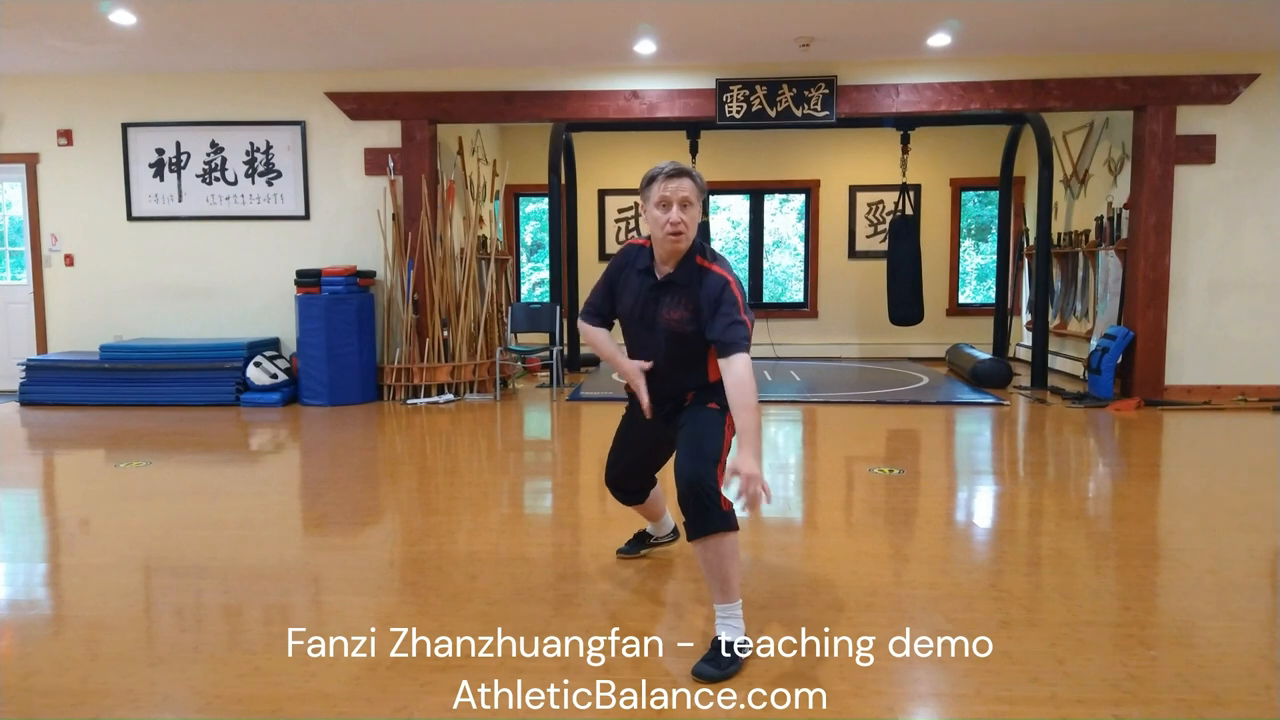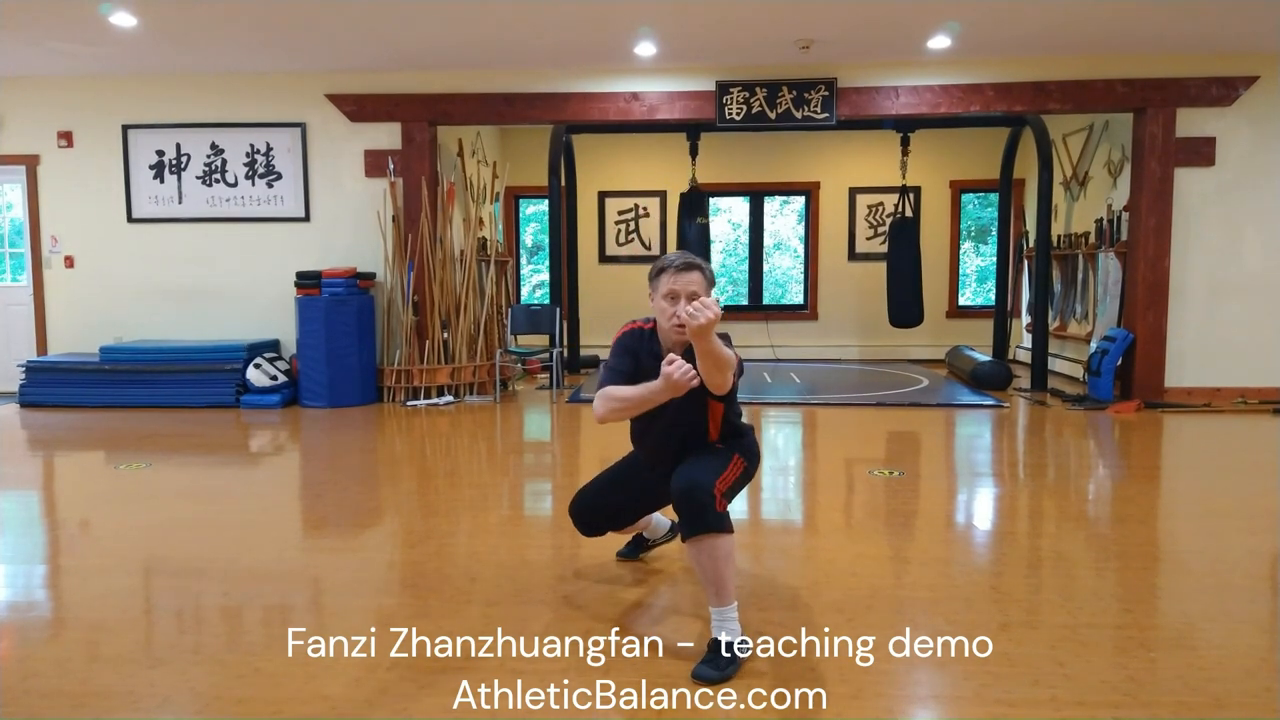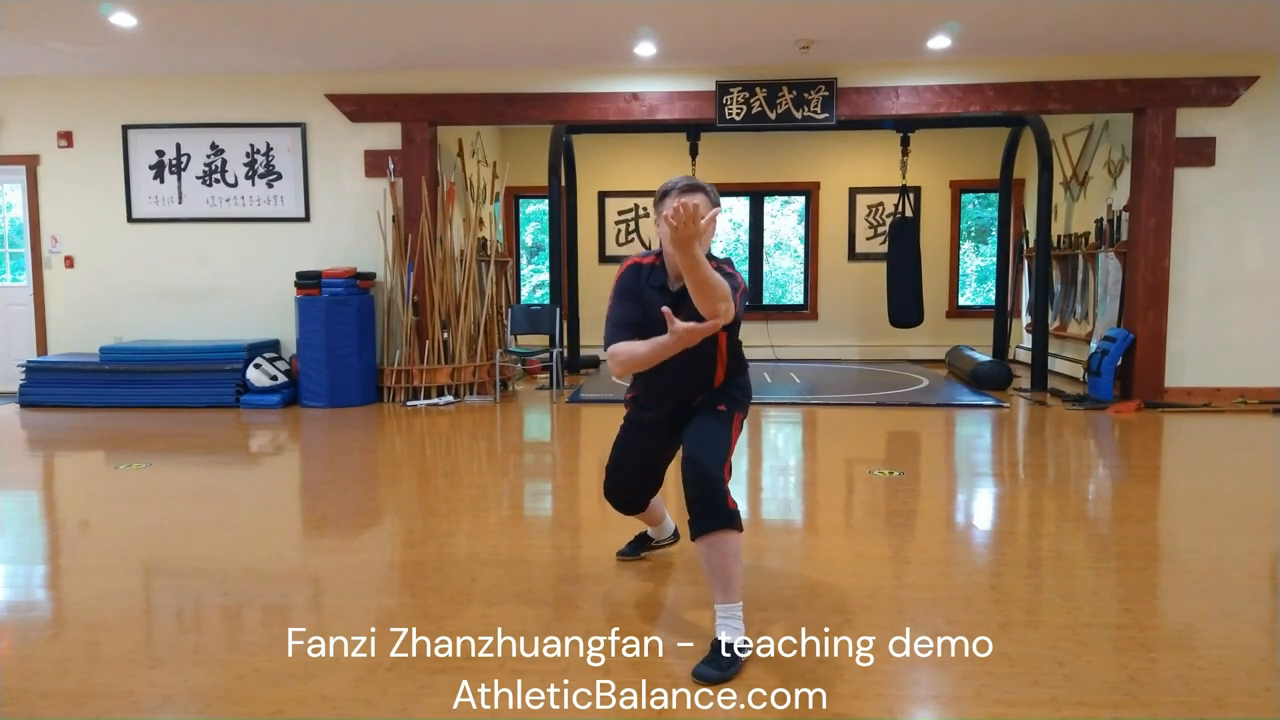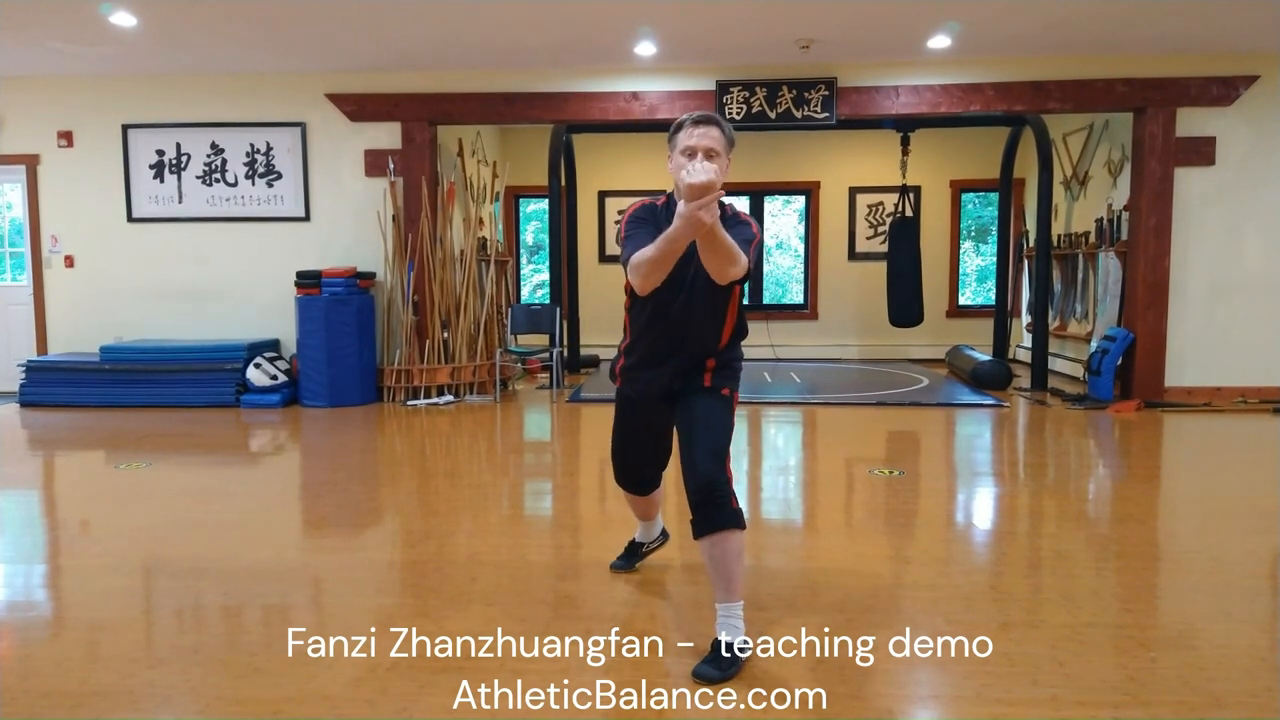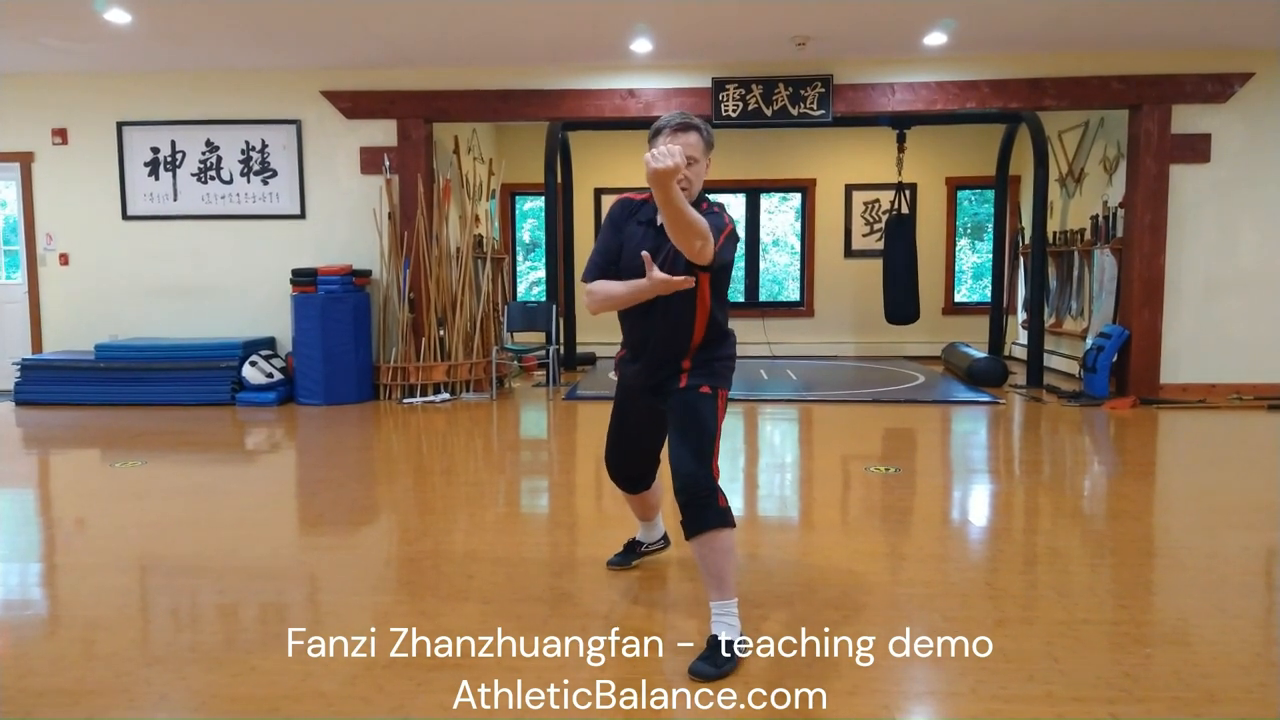
dt=1s
person 1, frame 1
left shoulder: (716, 280)
right shoulder: (628, 259)
left elbow: (737, 360)
right elbow: (590, 323)
left wrist: (748, 451)
right wrist: (621, 363)
left hip: (705, 399)
right hip: (649, 397)
left knee: (696, 487)
right knee: (621, 481)
left ankle: (731, 632)
right ankle: (661, 528)
person 1, frame 2
left shoulder: (717, 351)
right shoulder: (633, 339)
left elbow: (720, 378)
right elbow: (602, 408)
left wrist: (703, 337)
right wrist: (663, 388)
left hip: (721, 452)
right hip: (656, 457)
left knee: (694, 491)
right knee: (586, 514)
left ankle: (728, 634)
right ankle: (656, 528)
person 1, frame 3
left shoulder: (725, 276)
right shoulder: (634, 274)
left elbow: (718, 309)
right elbow: (617, 360)
left wrist: (690, 251)
right wrist: (673, 340)
left hip: (715, 398)
right hip: (652, 402)
left knee: (704, 480)
right knee: (621, 490)
left ankle: (730, 633)
right ankle: (662, 531)
person 1, frame 4
left shoulder: (740, 225)
right shoulder: (643, 215)
left elbow: (727, 271)
right elbow: (642, 277)
left wrist: (706, 217)
right wrist: (681, 226)
left hip: (708, 374)
right hip: (641, 373)
left knee: (708, 484)
right knee: (633, 475)
left ankle: (731, 633)
right ankle: (650, 534)
person 1, frame 5
left shoulder: (717, 222)
right shoulder: (624, 212)
left elbow: (694, 244)
right elbow: (592, 297)
left wrist: (666, 188)
right wrist: (650, 286)
left hip: (699, 371)
right hip: (640, 366)
left knee: (695, 482)
right knee: (625, 468)
left ankle: (726, 629)
right ankle: (651, 535)
